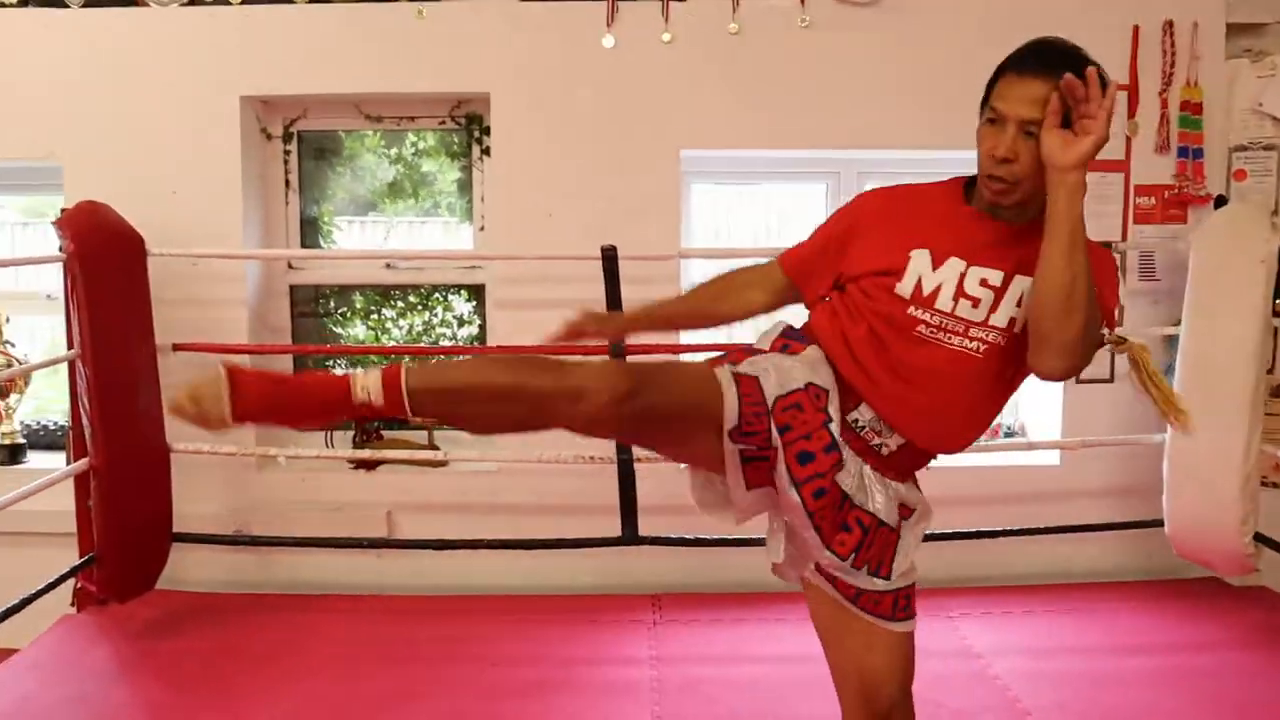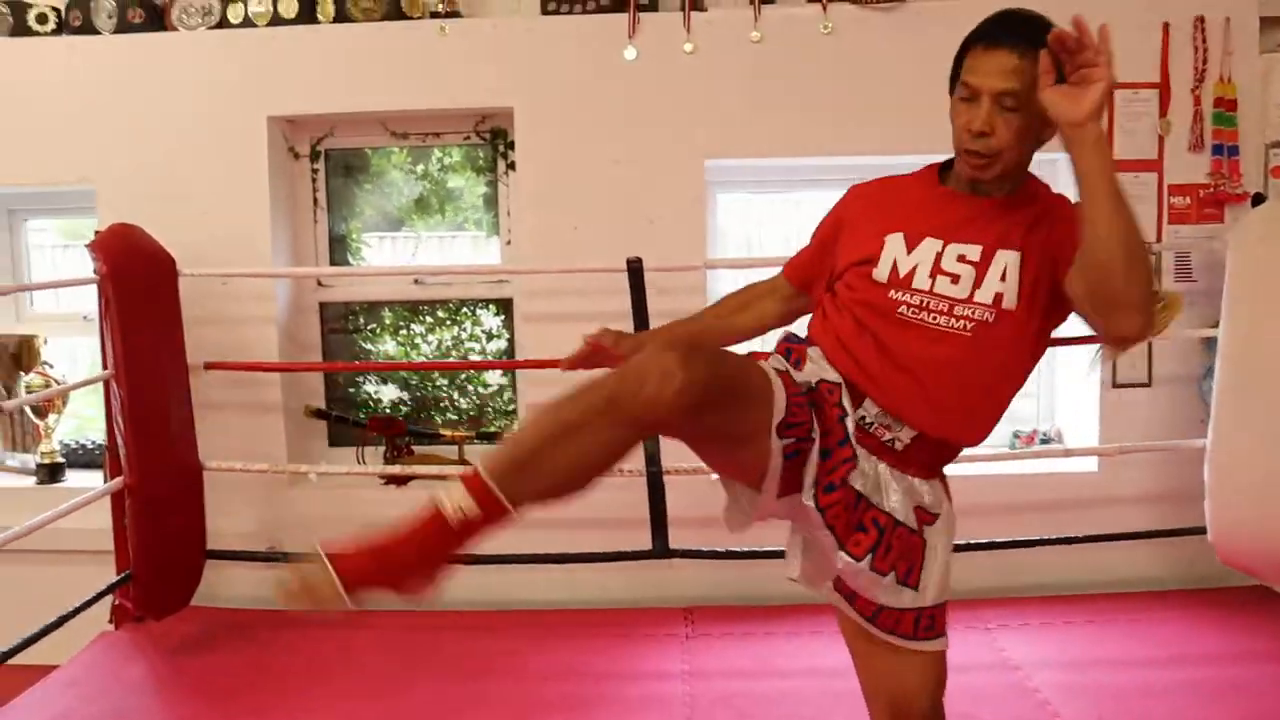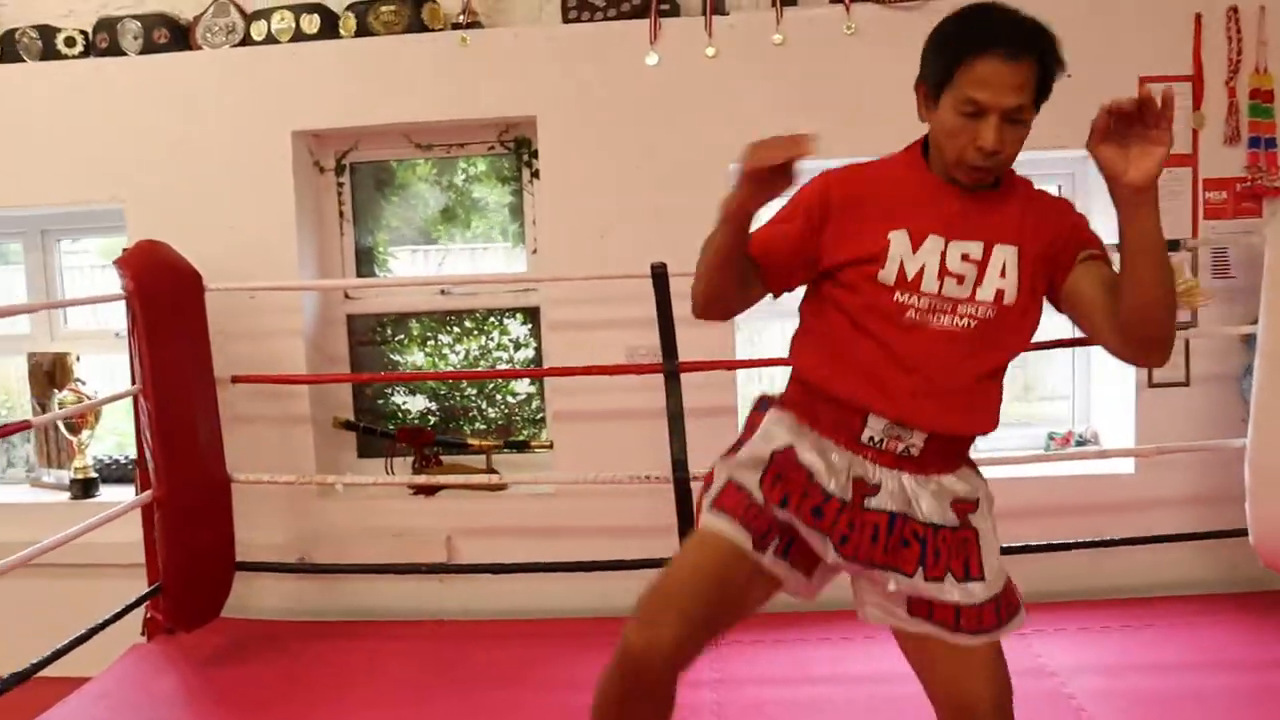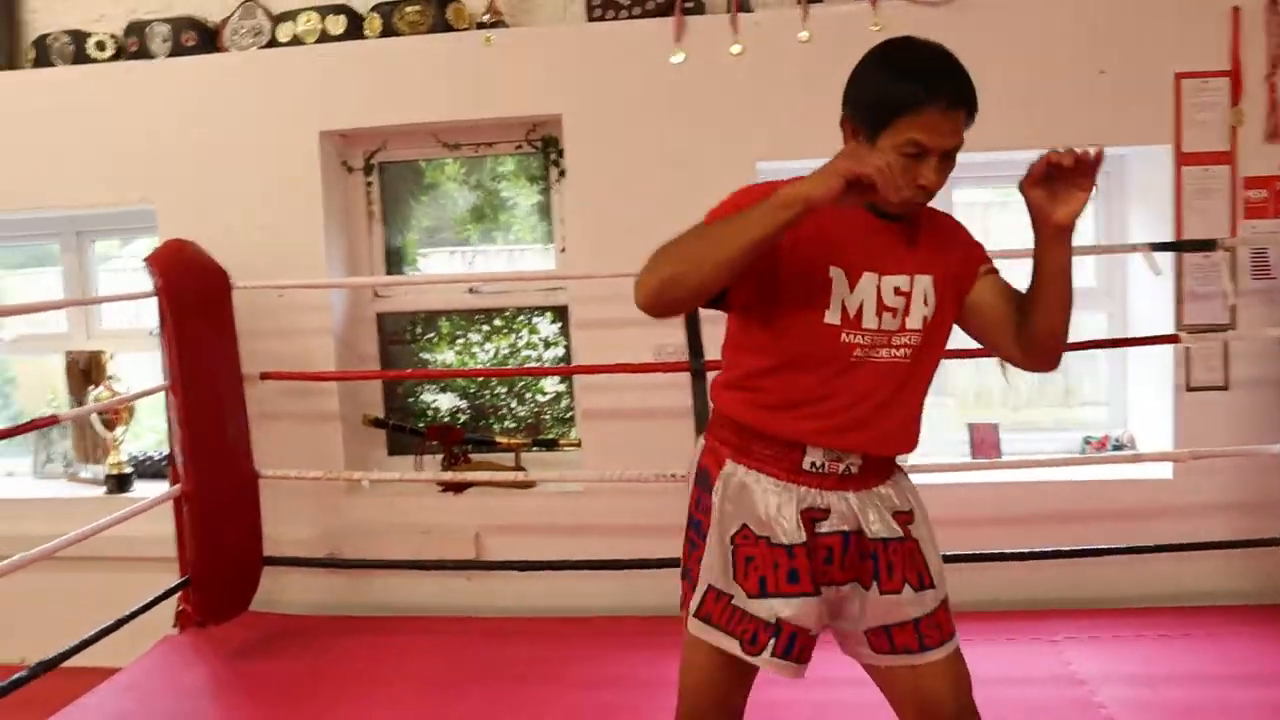
dt=0.2s
person 1, frame 1
left shoulder: (1087, 266)
right shoulder: (887, 212)
left elbow: (1058, 356)
right elbow: (766, 282)
left wrist: (1066, 179)
right wrist: (628, 318)
left hip: (874, 482)
right hip: (790, 405)
right knee: (601, 394)
right ankle: (326, 394)
person 1, frame 2
left shoulder: (1076, 232)
right shoulder: (875, 202)
left elbow: (1124, 322)
right elbow: (780, 293)
left wrist: (1085, 138)
right wrist: (656, 340)
left hip: (900, 486)
right hip: (809, 416)
right knee: (687, 369)
right ankle: (426, 542)
person 1, frame 3
left shoulder: (1044, 224)
right shoulder: (845, 189)
left elbow: (1146, 342)
right elbow: (713, 298)
left wrist: (1135, 196)
right wrist: (744, 202)
left hip: (927, 489)
right hip: (808, 451)
right knee: (650, 649)
person 1, frame 4
left shoulder: (946, 244)
right shoulder: (773, 211)
left elbow: (1037, 349)
right elbow: (657, 293)
left wrist: (1054, 230)
right wrist: (802, 195)
left hip: (876, 507)
right hip: (760, 497)
